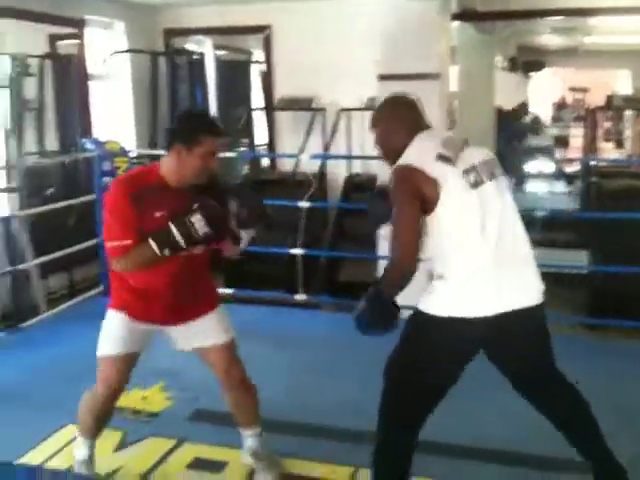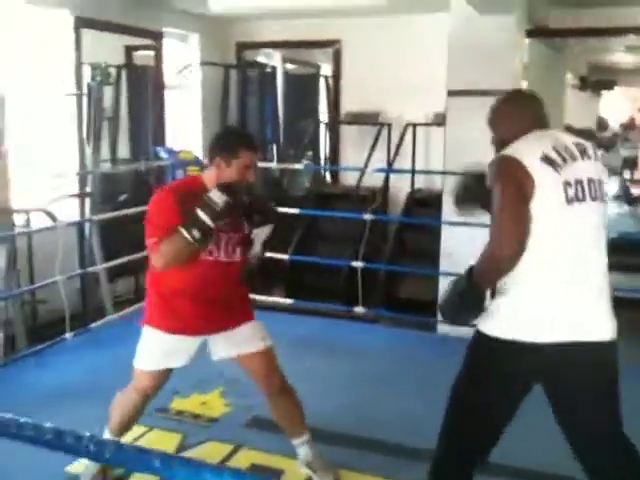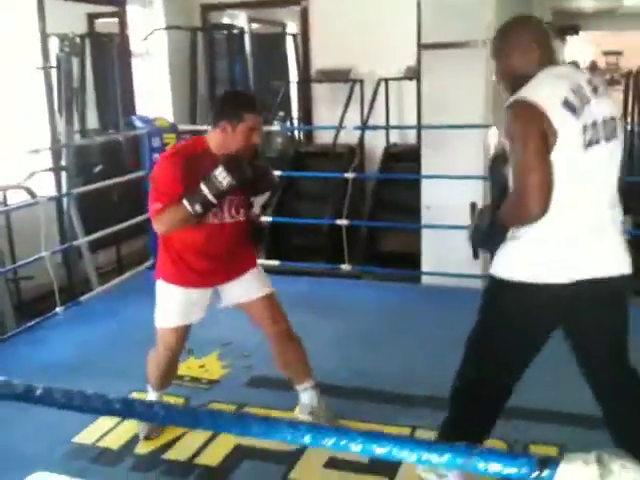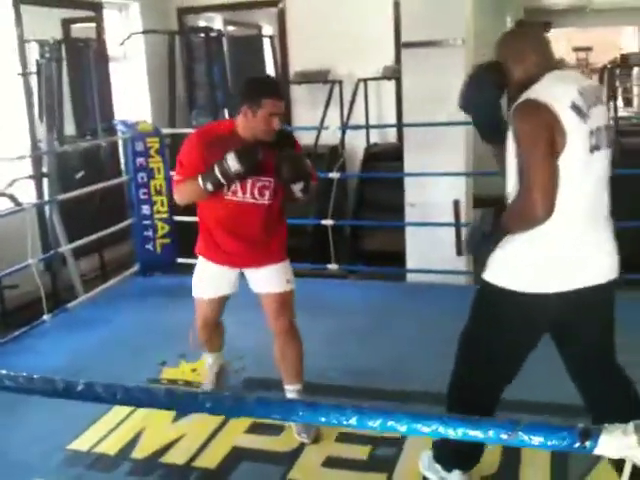
dt=0.5s
person 1, frame 1
left shoulder: (408, 172)
right shoulder: (475, 151)
left elbow: (403, 260)
left wrist: (377, 299)
left hip: (459, 304)
right hip: (520, 296)
left knee: (404, 393)
right knee: (547, 385)
person 1, frame 2
left shoulder: (511, 164)
right shoulder: (591, 160)
left elbow: (508, 245)
left wrist: (473, 281)
left hip: (519, 328)
right hip: (589, 327)
left knee: (467, 426)
right knee: (605, 443)
person 1, frame 3
left shoulder: (529, 106)
right shoulder: (597, 93)
left elbow: (532, 204)
left wrist: (496, 217)
left hip: (537, 270)
left knee: (486, 370)
person 1, frame 4
left shoulder: (534, 109)
right shoulder: (586, 96)
left elbow: (536, 206)
left wrist: (497, 225)
right wrist: (502, 131)
left hip: (532, 275)
right hip: (592, 268)
left knee: (477, 369)
right knee: (600, 373)
person 2, frame 1
left shoulder: (208, 189)
right shoulder: (128, 190)
left elbow: (227, 249)
right elbow: (122, 262)
left wrist: (237, 229)
right wrist: (177, 234)
left hip: (195, 302)
right hip: (135, 306)
left knee: (234, 376)
right knee: (108, 386)
left ankle: (254, 446)
person 2, frame 2
left shoulder: (240, 201)
right shoulder: (172, 197)
left elbow: (248, 262)
right elbow: (160, 259)
left wrist: (260, 229)
right wrist: (207, 215)
left hip: (231, 312)
right hip: (171, 317)
left knee: (274, 382)
right knee: (142, 391)
person 2, frame 3
left shoulder: (241, 161)
right shoulder: (176, 161)
right elbow: (163, 224)
left wrist: (260, 194)
right wrist: (211, 189)
left hip: (237, 264)
right hip: (183, 271)
left knee: (279, 328)
right knee: (168, 346)
left ankle: (310, 402)
right ankle: (154, 402)
person 2, frame 4
left shoulder: (283, 143)
right shoulder: (205, 139)
left elbow: (304, 193)
right elbow: (180, 194)
left wrist: (296, 172)
right wrist: (221, 171)
left hip: (267, 250)
right hip: (216, 249)
left knee: (283, 324)
right knee: (205, 321)
left ankle: (294, 404)
right ankle: (213, 363)
